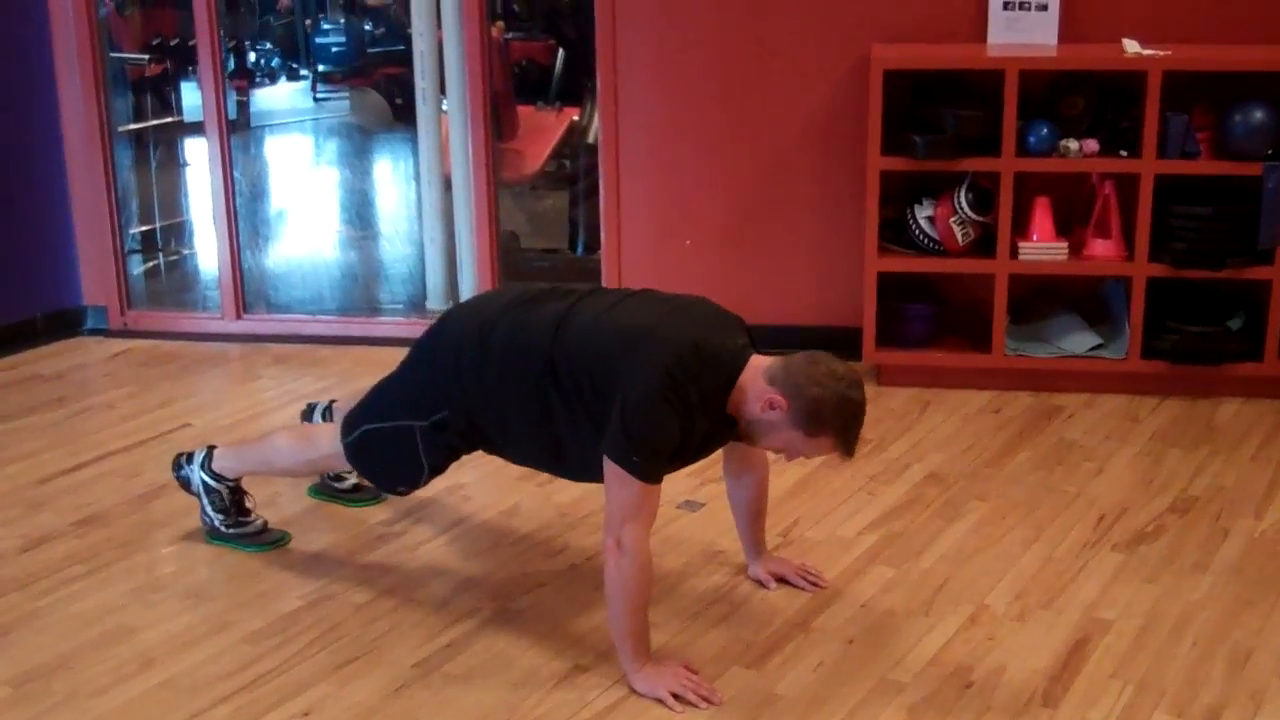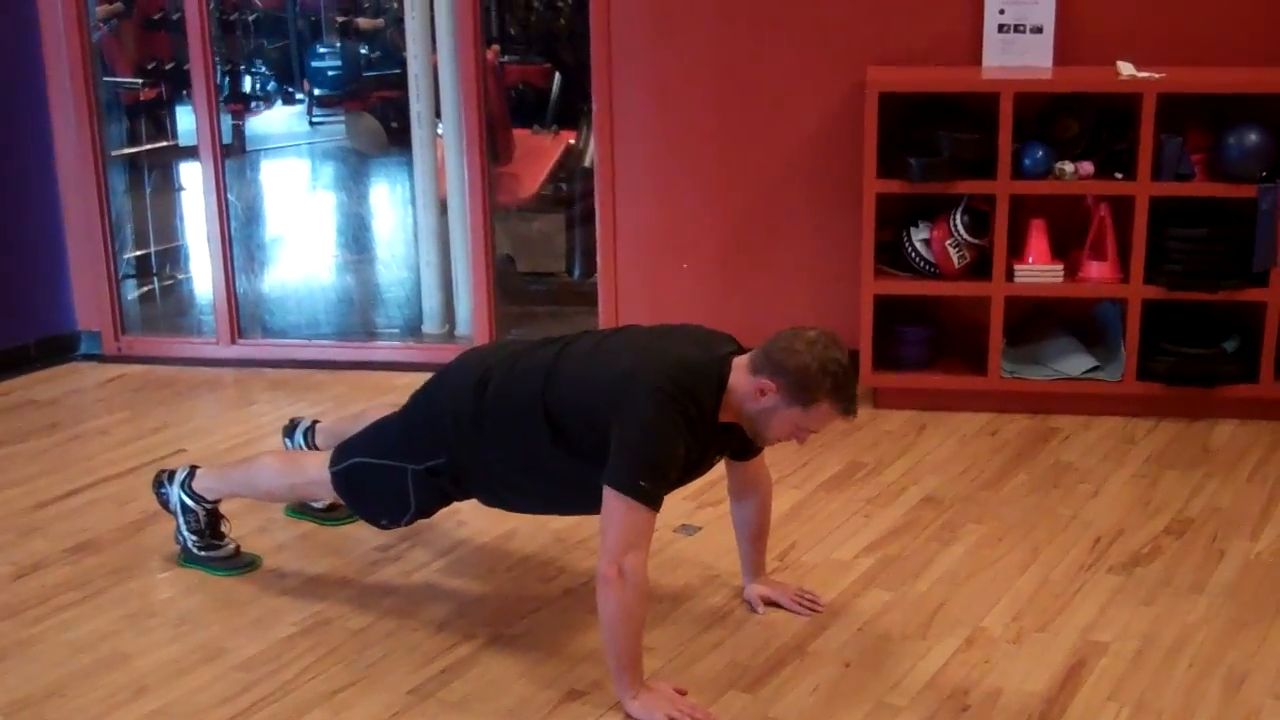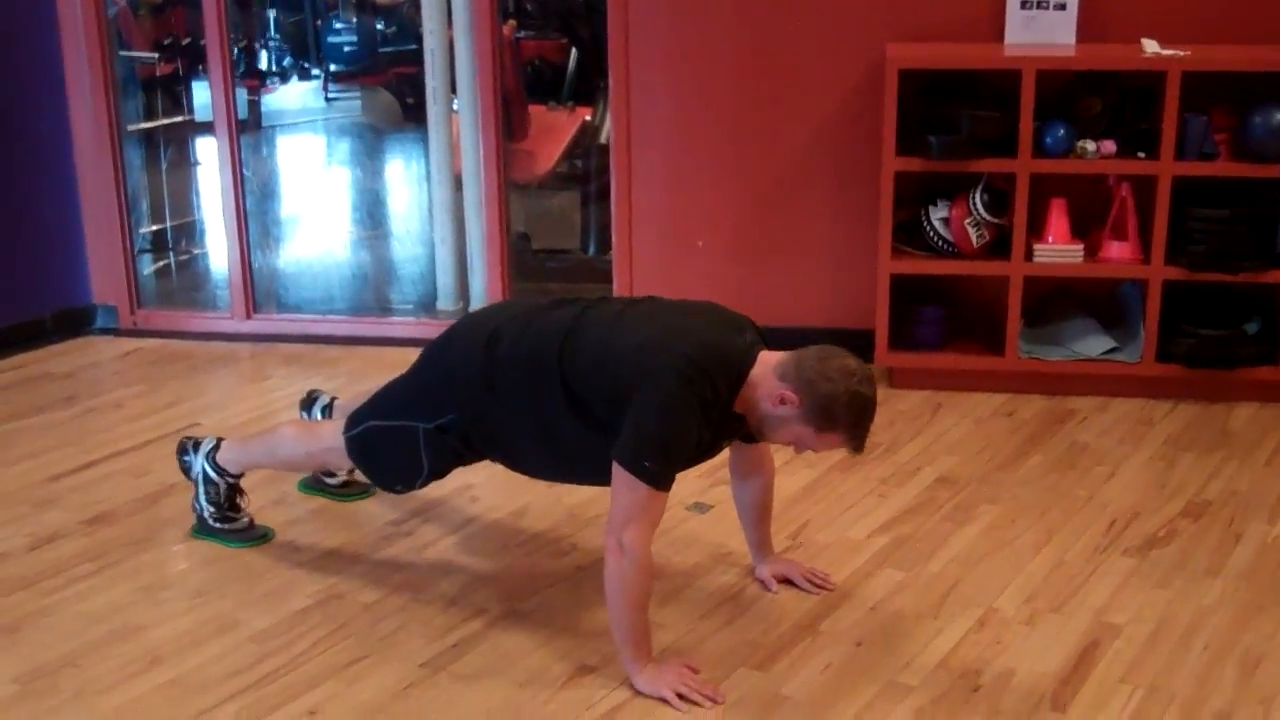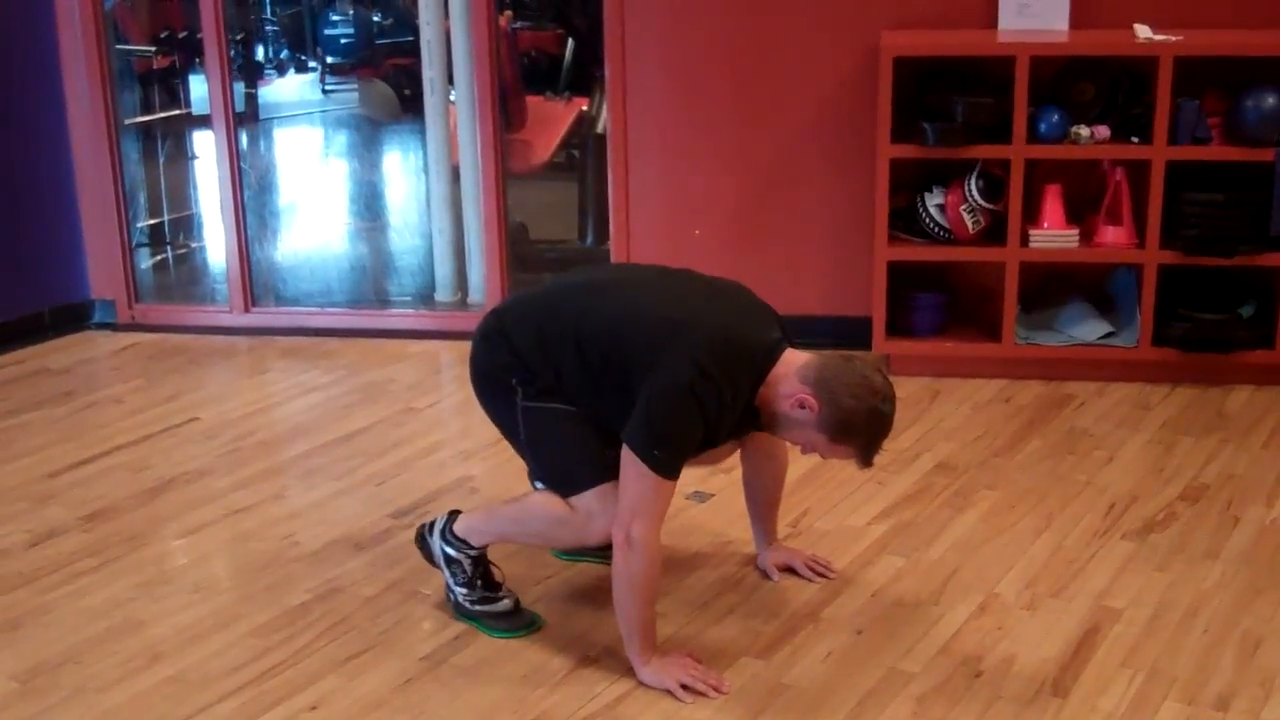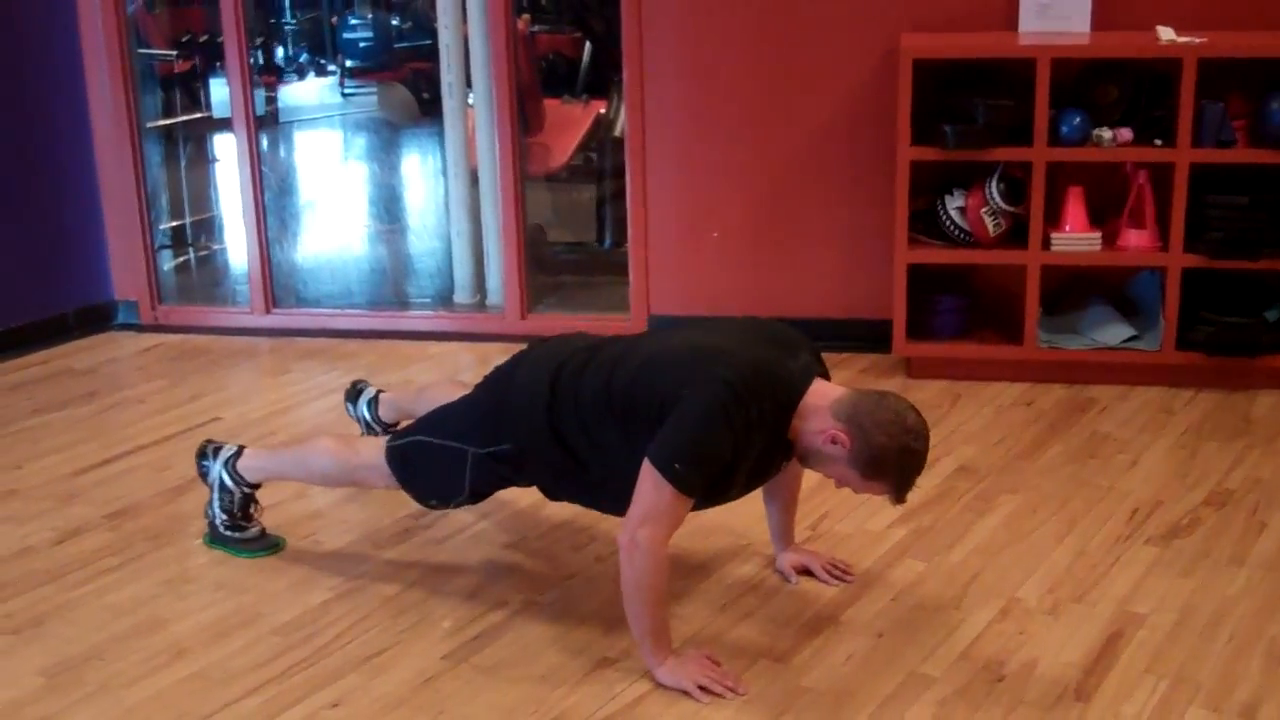
dt=1s
person 1, frame 1
left shoulder: (741, 362)
right shoulder: (664, 390)
left elbow: (744, 462)
right elbow: (625, 541)
left wrist: (757, 554)
right wrist: (639, 667)
left hip: (517, 335)
right hip: (473, 361)
right knee: (351, 447)
left ankle: (329, 412)
right ankle: (211, 469)
person 1, frame 2
left shoulder: (738, 376)
right shoulder: (661, 409)
left elbow: (749, 481)
right elbow: (619, 565)
left wrist: (755, 576)
left hip: (507, 391)
right hip: (466, 423)
left knee: (397, 428)
right knee: (331, 476)
left ankle: (310, 432)
right ankle: (190, 489)
person 1, frame 3
left shoulder: (749, 361)
right shoulder: (681, 394)
left elbow: (750, 461)
right elbow: (626, 541)
left wrist: (763, 555)
right wrist: (640, 666)
left hip: (513, 356)
right hip: (476, 375)
right knee: (346, 449)
left ankle: (327, 407)
right ankle: (213, 461)
person 1, frame 4
left shoulder: (771, 350)
right shoulder: (694, 383)
left elbow: (761, 442)
right elbow: (633, 533)
left wrist: (768, 545)
right wrist: (646, 659)
left hip: (580, 343)
right hip: (514, 358)
left knee: (719, 439)
right knee: (605, 515)
left ankle: (564, 472)
right ankle: (456, 538)
person 1, frame 5
left shoulder: (800, 372)
right shoulder: (723, 411)
left elbow: (780, 448)
right elbow: (639, 541)
left wrist: (784, 546)
right wrist: (660, 659)
left hip: (571, 376)
right hip: (533, 416)
left knee: (471, 404)
right knee: (379, 462)
left ankle: (376, 403)
right ankle: (234, 468)
